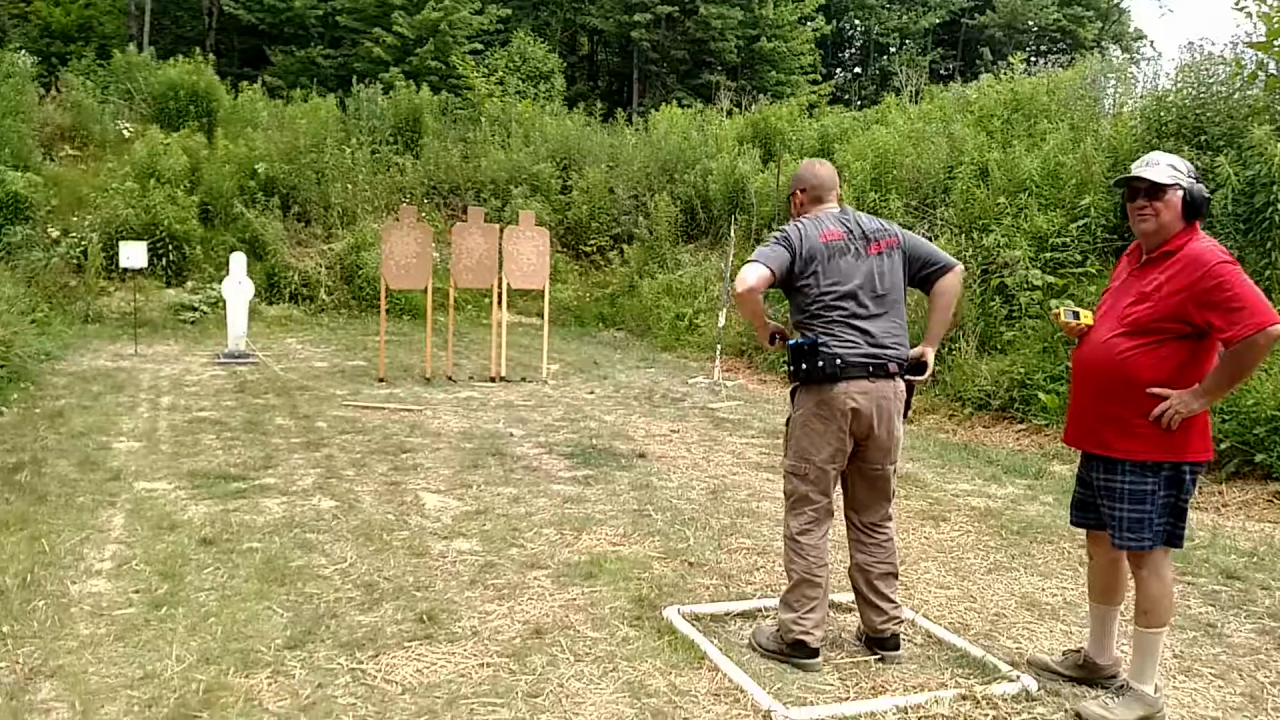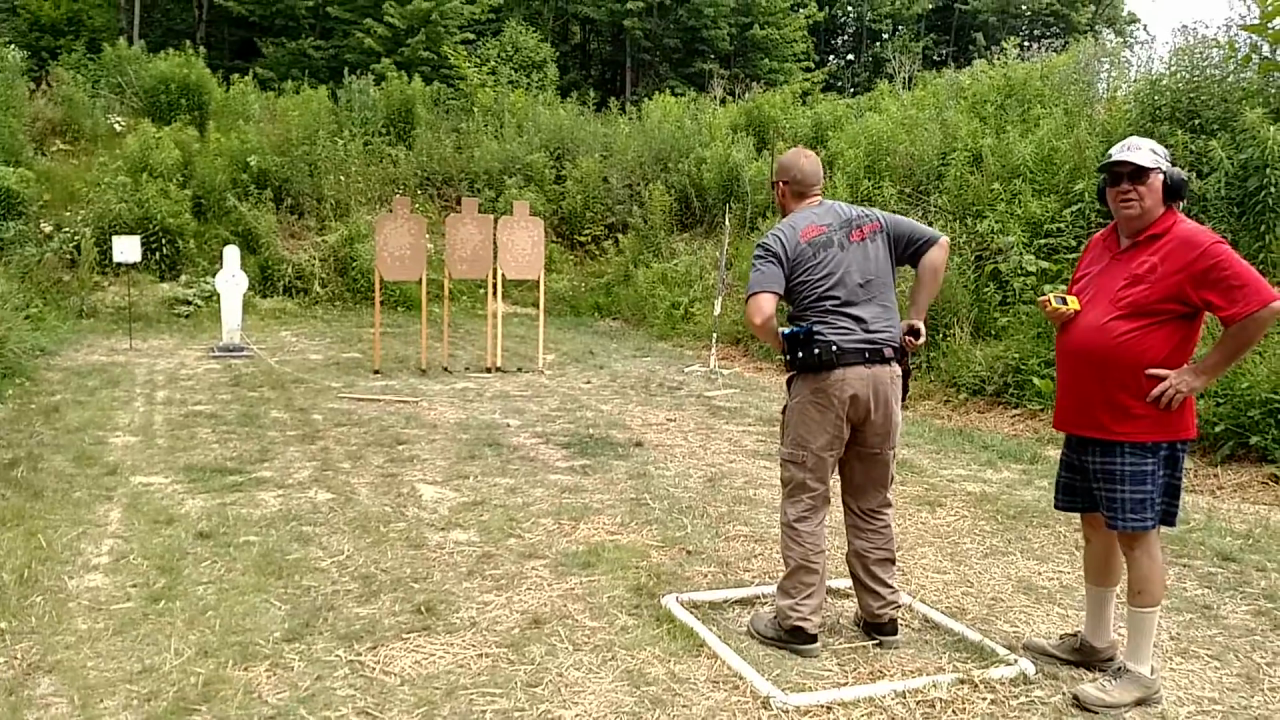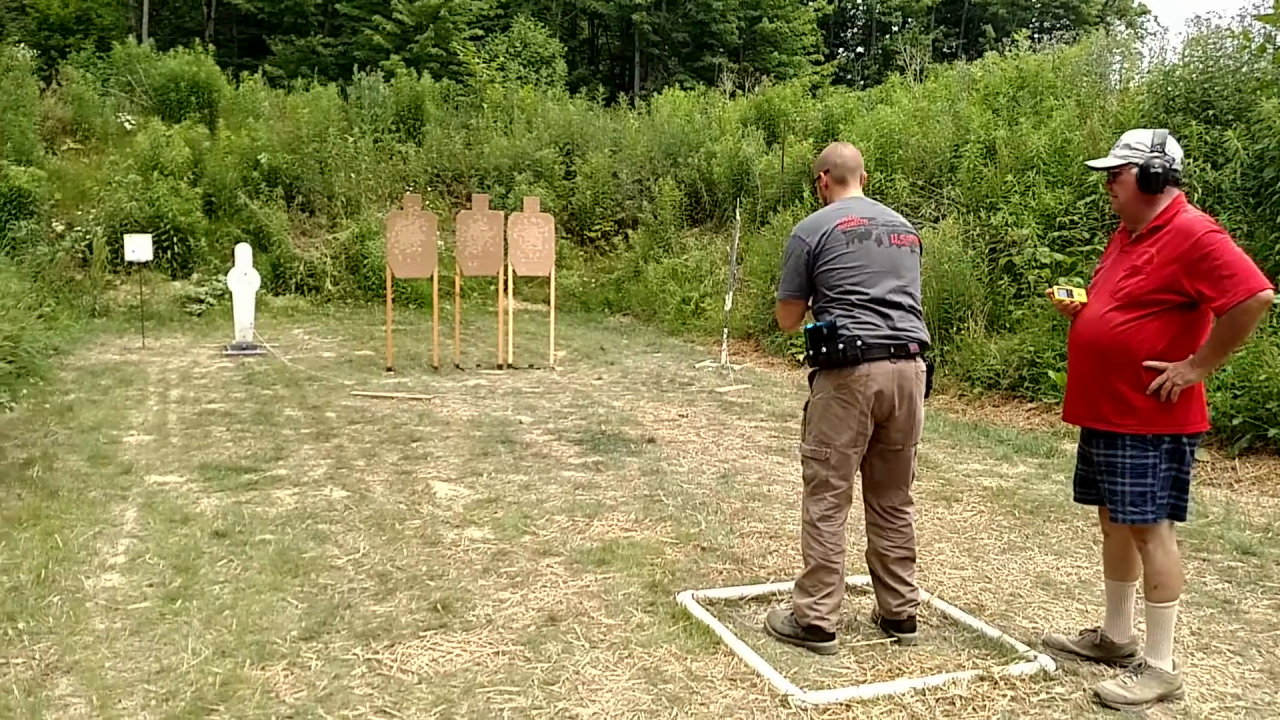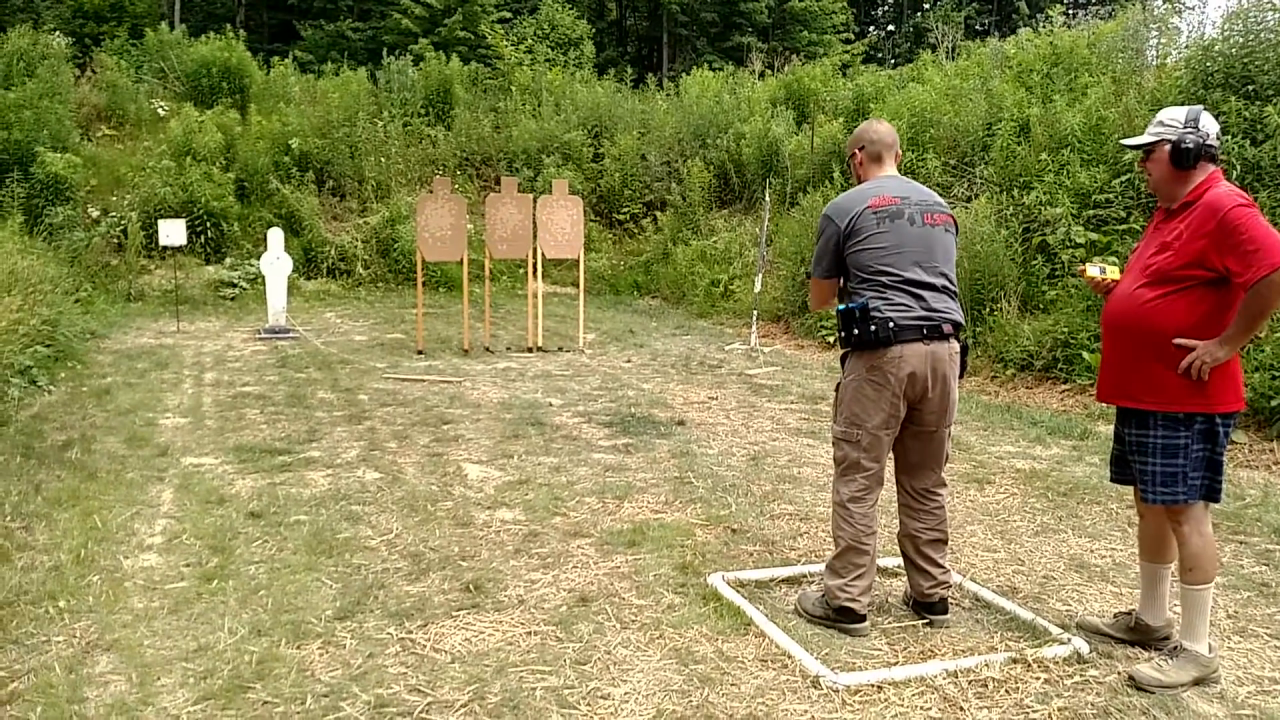
dt=0.7s
person 1, frame 1
left shoulder: (1204, 263)
right shoulder: (1134, 257)
left wrist: (1201, 396)
right wrist: (1083, 331)
left hip: (1153, 445)
right hip: (1103, 436)
left knee: (1146, 554)
right knee: (1101, 542)
right ankle: (1098, 657)
person 1, frame 2
left shoulder: (1194, 245)
right shoulder: (1099, 244)
left wrist: (1199, 373)
right wrist: (1061, 315)
left hip: (1141, 425)
right hip: (1085, 418)
left knee: (1136, 535)
right knee: (1096, 526)
left ankle: (1139, 671)
right ankle: (1094, 640)
person 1, frame 3
left shoulder: (1193, 234)
right shoulder: (1127, 234)
left wrist: (1197, 366)
right wrist: (1079, 309)
left hip: (1151, 418)
right hip: (1105, 411)
left knee: (1150, 529)
right knee: (1114, 520)
left ankle: (1161, 666)
right ankle: (1114, 636)
person 1, frame 4
left shoulder: (1224, 209)
right shoulder: (1170, 211)
left wrist: (1226, 345)
right wrist: (1114, 289)
left hip: (1186, 398)
right hip: (1143, 392)
left knee: (1184, 511)
right knee: (1150, 503)
left ankle: (1195, 649)
right ankle: (1150, 619)
person 2, frame 1
left shoulder: (796, 235)
right shoulder: (888, 233)
left elbow: (747, 286)
right elbow: (952, 272)
left wrist: (766, 332)
right wrist: (929, 345)
left hip: (828, 390)
right hip: (888, 388)
left knee: (808, 515)
right knee: (874, 515)
left ankle: (800, 635)
right ankle: (884, 629)
person 2, frame 2
left shoulder: (779, 239)
right shoulder: (873, 220)
left elbow: (760, 316)
right elbow: (938, 245)
left wrist: (786, 349)
right wrist: (915, 316)
left hip: (824, 378)
right hip: (883, 373)
left knee: (805, 503)
right knee: (872, 501)
left ankle: (798, 621)
right ankle: (881, 614)
person 2, frame 3
left shoulder: (813, 229)
right shoulder: (904, 229)
left elbow: (788, 318)
left wrist: (810, 301)
left hip: (850, 372)
right hip: (909, 368)
left knee: (827, 498)
right knee: (893, 499)
left ankle: (815, 619)
right ankle: (900, 611)
person 2, frame 4
left shoulder: (844, 208)
right shoulder: (940, 206)
left elbow: (820, 298)
left wrist: (829, 296)
left hip: (882, 354)
right hip: (942, 350)
left knee: (858, 482)
right knee: (926, 481)
left ankle: (846, 601)
right ankle: (931, 594)
